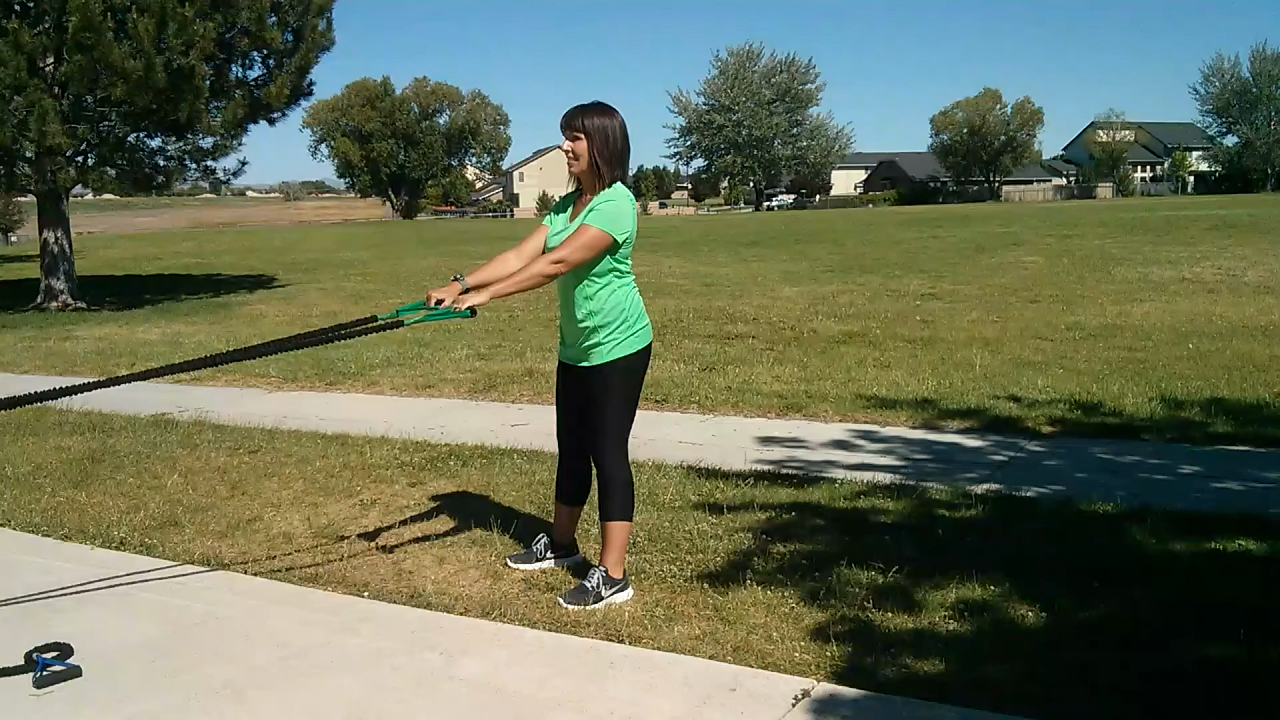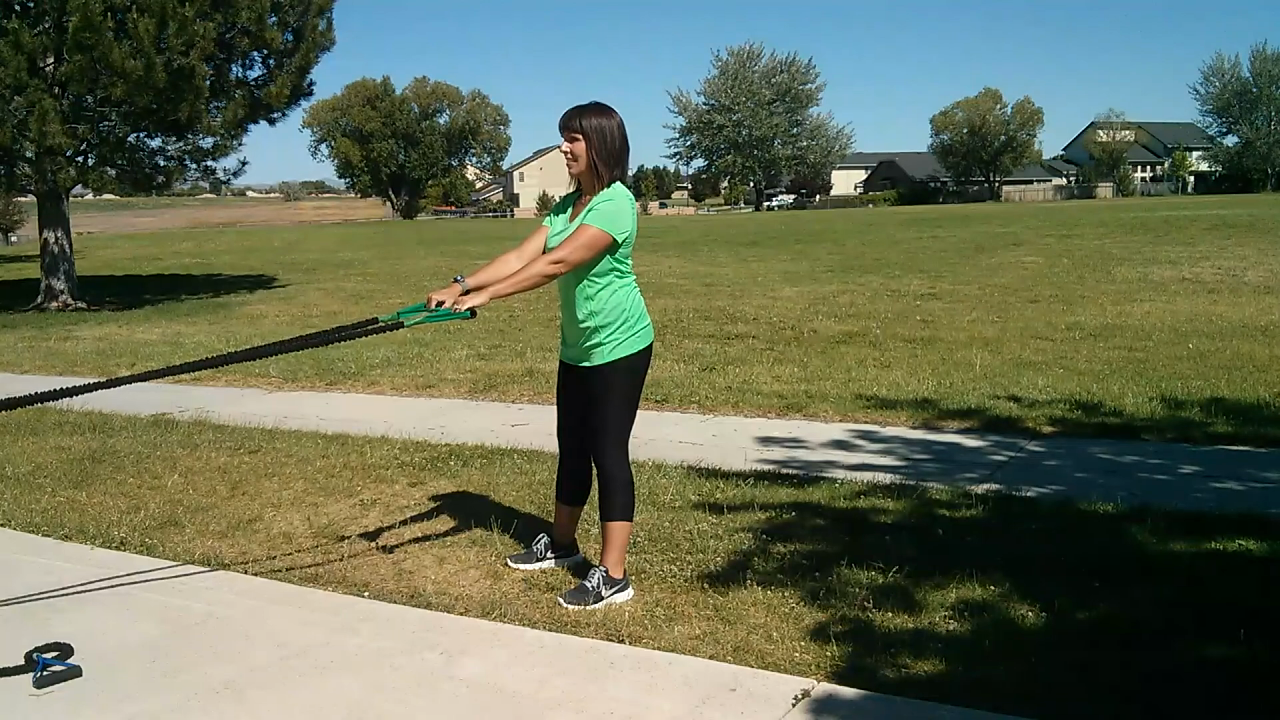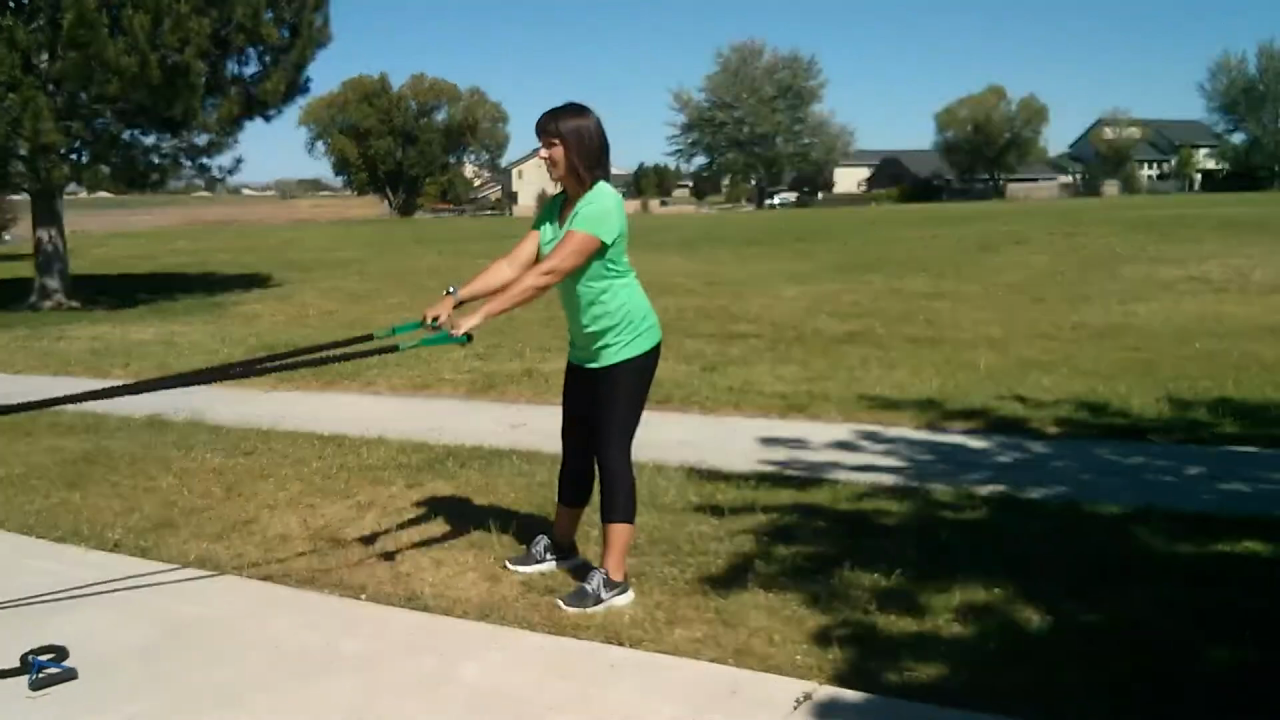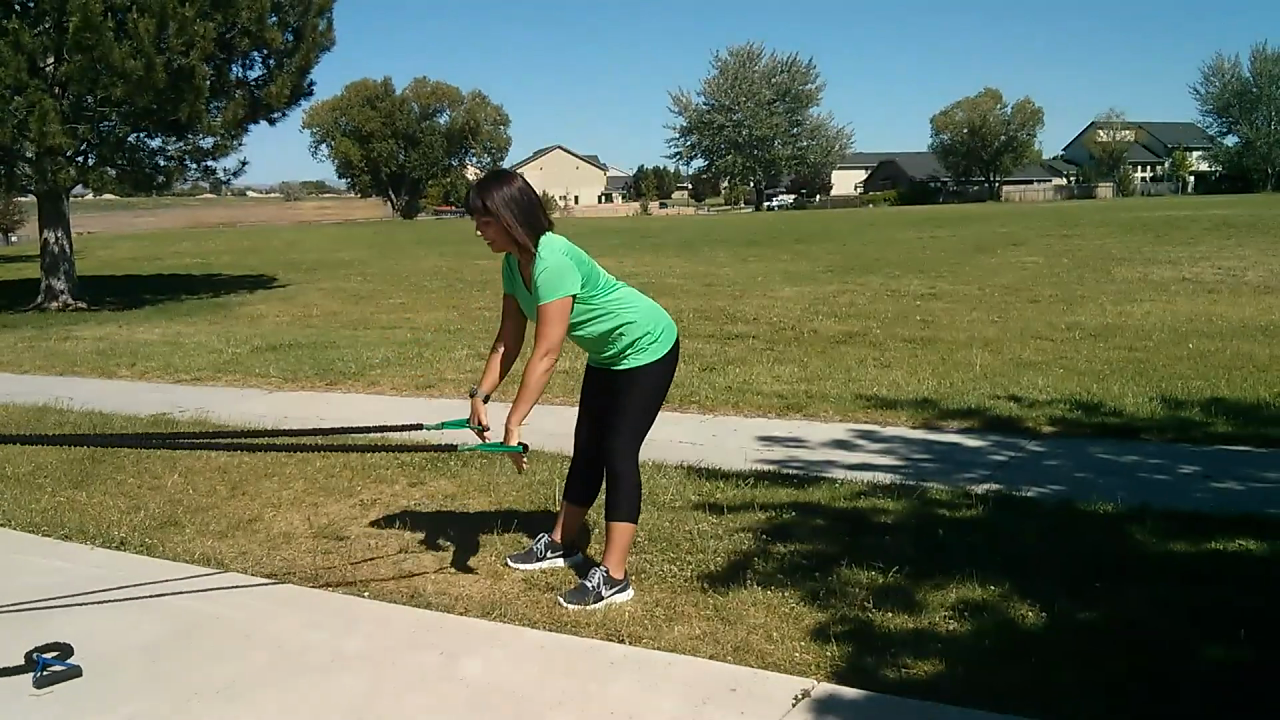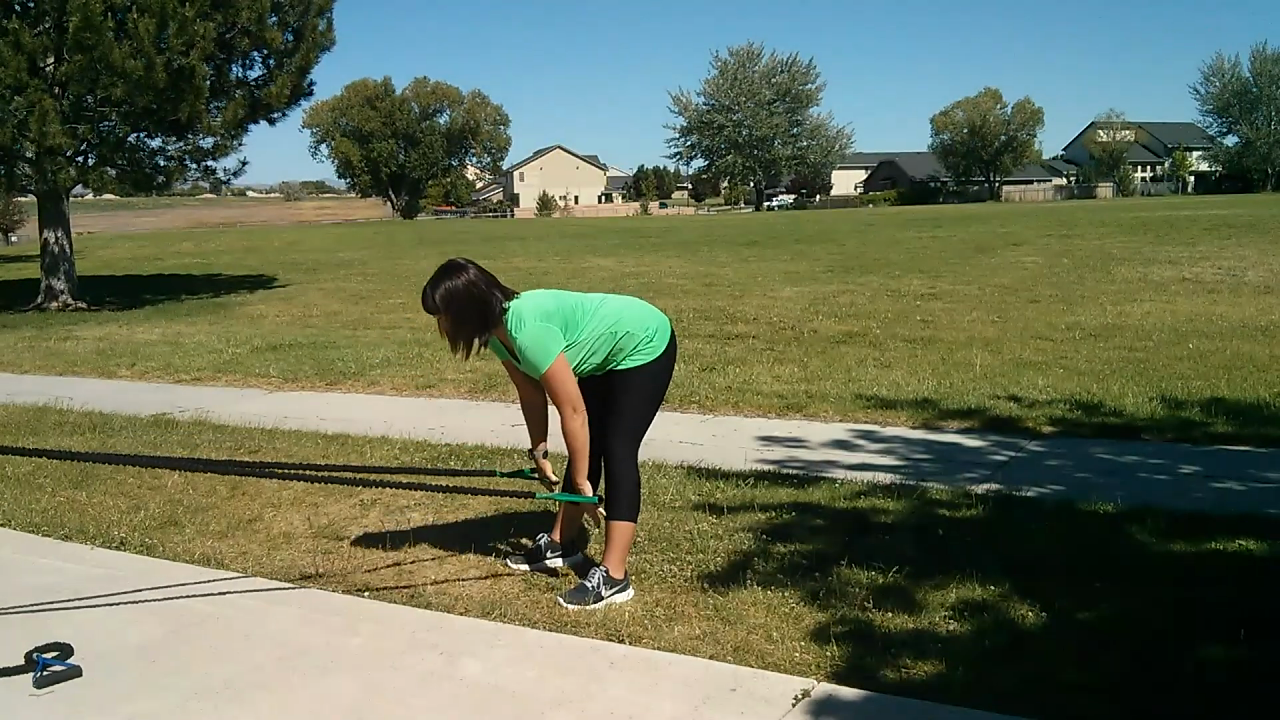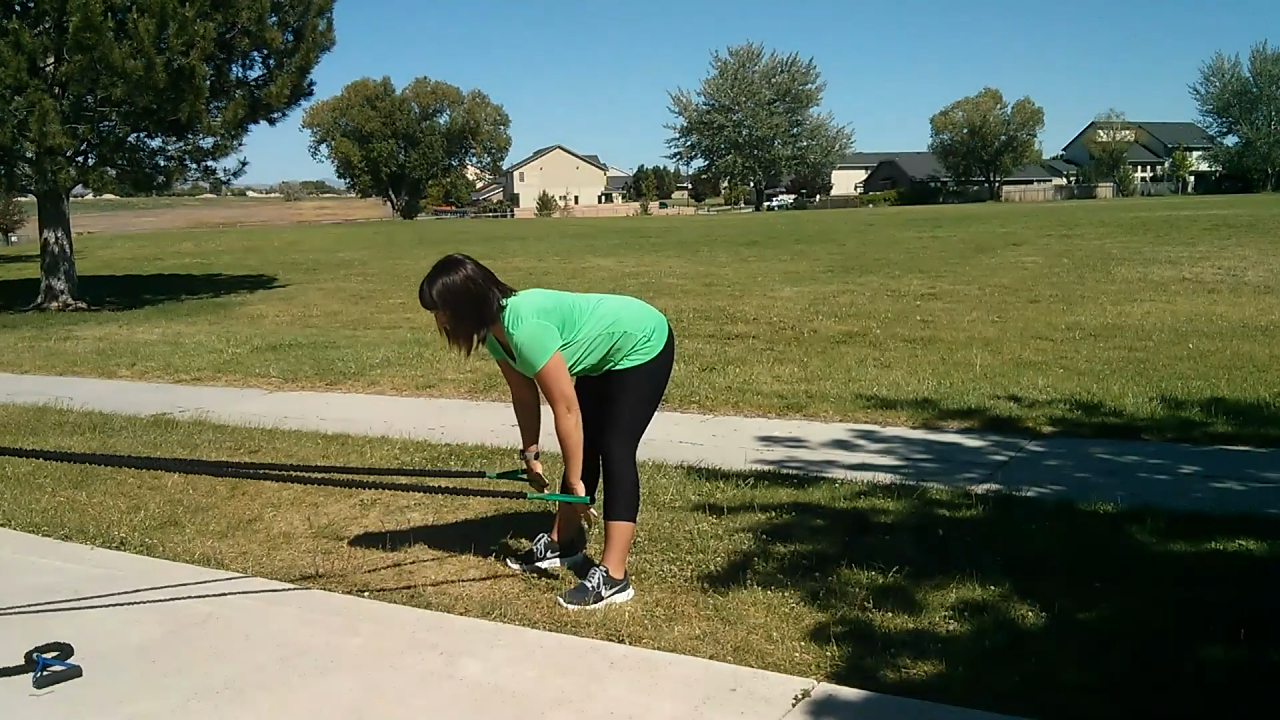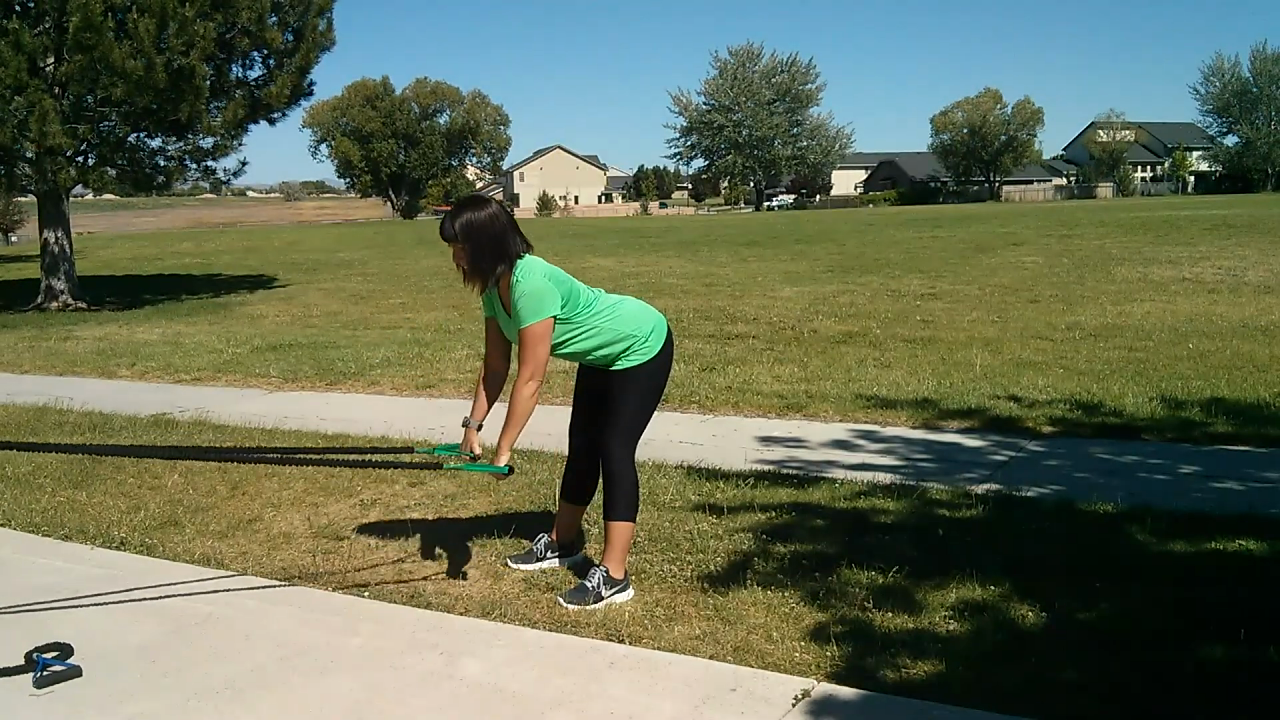
dt=0.5s
person 1, frame 1
left shoulder: (616, 203)
right shoulder: (567, 203)
left elbow: (557, 263)
right elbow: (521, 254)
left wrist: (485, 294)
right wrist: (460, 283)
left hip: (617, 348)
right hip: (577, 348)
left knee: (607, 452)
right knee: (571, 447)
left ankle: (612, 576)
right ankle: (561, 543)
person 1, frame 2
left shoulder: (616, 203)
right shoulder: (567, 204)
left elbow: (557, 263)
right elbow: (523, 254)
left wrist: (486, 295)
right wrist: (461, 284)
left hip: (618, 348)
right hip: (577, 348)
left knee: (608, 452)
right knee: (572, 448)
left ankle: (613, 577)
right ankle: (561, 543)
person 1, frame 3
left shoulder: (602, 204)
right shoulder: (555, 206)
left elbow: (548, 273)
right elbow: (513, 263)
left wrist: (479, 315)
right wrist: (454, 297)
left hip: (625, 348)
right hip: (587, 350)
left knee: (610, 453)
right knee: (576, 449)
left ankle: (613, 580)
right ankle: (560, 545)
person 1, frame 4
left shoulder: (553, 261)
right shoulder: (514, 263)
left elbow: (545, 355)
right elbow: (509, 339)
left wrist: (515, 422)
right wrist: (481, 394)
left hip: (646, 348)
right hip: (607, 355)
left knee: (619, 452)
right knee: (587, 448)
left ankle: (614, 577)
right ankle: (561, 543)
person 1, frame 5
left shoulder: (527, 330)
right shoulder: (498, 329)
left elbow: (573, 412)
right elbow: (532, 396)
left wrist: (581, 481)
right wrist: (539, 454)
left hip: (644, 346)
right hip: (606, 355)
left knee: (618, 450)
right knee: (586, 447)
left ankle: (613, 577)
right ankle: (563, 542)
person 1, frame 6
left shoulder: (524, 327)
right shoulder: (493, 328)
left elbow: (567, 411)
right elbow: (524, 396)
left wrist: (575, 481)
right wrist: (530, 455)
left hip: (641, 346)
right hip: (604, 354)
left knee: (615, 450)
right knee: (583, 445)
left ankle: (613, 578)
right ankle: (564, 541)
person 1, frame 7
left shoulder: (531, 285)
right shoulder: (495, 286)
left elbow: (530, 380)
right elbow: (495, 365)
left wrist: (504, 449)
right wrist: (473, 425)
left hip: (640, 348)
right hip: (602, 356)
left knee: (614, 450)
right knee: (582, 446)
left ankle: (614, 577)
right ankle: (564, 542)
